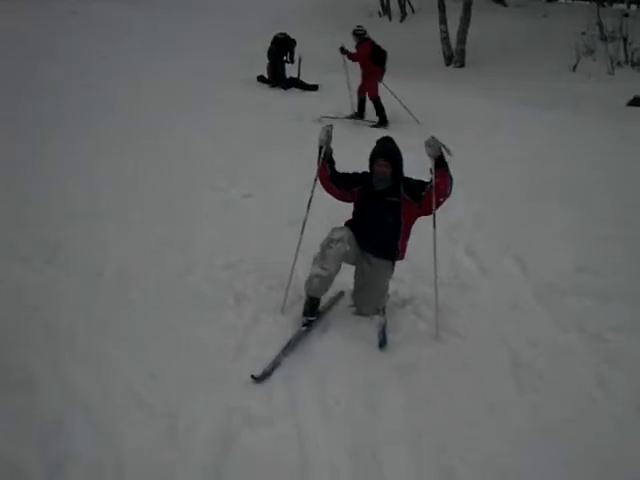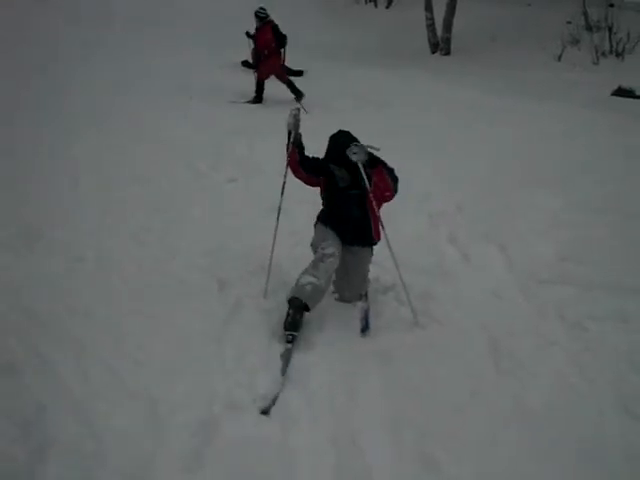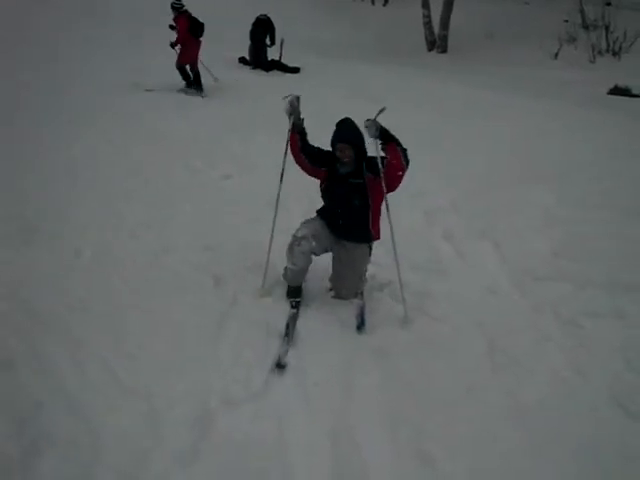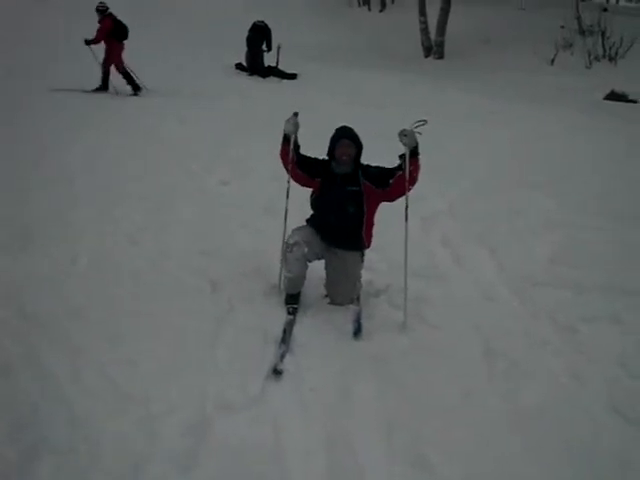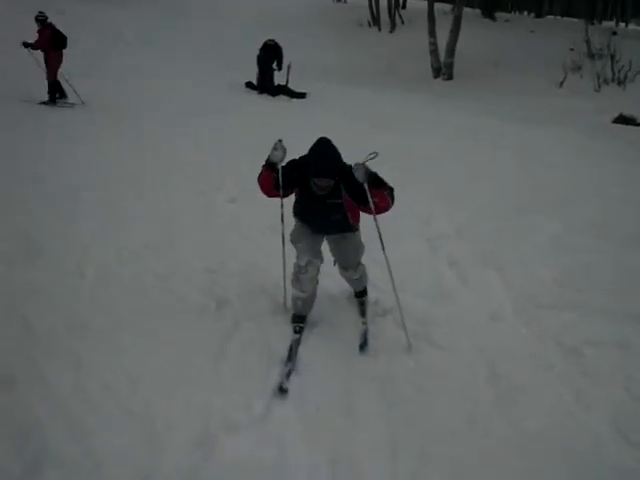
dt=1s
person 1, frame 1
left shoulder: (408, 191)
right shoulder: (361, 183)
left elbow: (439, 193)
right elbow: (332, 183)
left wrist: (438, 162)
right wrist: (326, 155)
left hip: (381, 259)
right hip: (354, 244)
left knee: (367, 311)
right knee: (337, 241)
left ankle: (374, 296)
right ankle: (313, 297)
person 1, frame 2
left shoulder: (370, 177)
right shoulder: (326, 171)
left elbow: (389, 188)
right elbow: (301, 167)
left wrist: (369, 162)
right wrist: (295, 138)
left hip: (358, 242)
right hip: (329, 230)
left knee: (349, 296)
right knee: (329, 257)
left ankle: (353, 287)
right ankle: (298, 305)
person 1, frame 3
left shoulder: (373, 170)
right shoulder: (328, 164)
left elbow: (399, 166)
right elbow: (303, 153)
left wrist: (383, 136)
right wrist: (296, 123)
left hip: (356, 240)
right hip: (327, 226)
left knee: (345, 293)
right knee: (302, 239)
left ankle: (350, 284)
right ankle: (294, 282)
person 1, frame 4
left shoulder: (370, 178)
right shoulder: (320, 171)
left elbow: (403, 180)
right elbow: (293, 164)
left wrist: (411, 152)
right wrist: (290, 138)
left hip: (348, 247)
right hip: (318, 234)
left knee: (341, 299)
right knee: (295, 246)
left ankle: (351, 280)
right ankle: (292, 292)
person 1, frame 5
left shoulder: (349, 178)
right shoulder: (298, 171)
left elbow: (383, 202)
right elbow: (270, 187)
left wrist: (369, 180)
right wrist: (272, 164)
left hip: (342, 229)
right hip: (307, 226)
left knee: (350, 266)
right knee: (307, 265)
left ankle: (360, 289)
right ankle: (300, 312)
